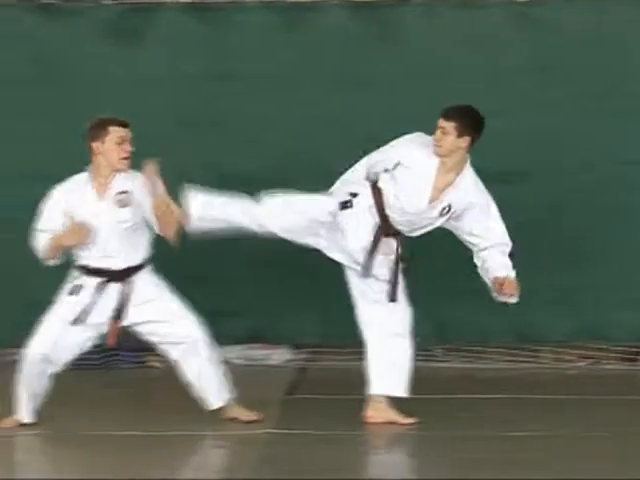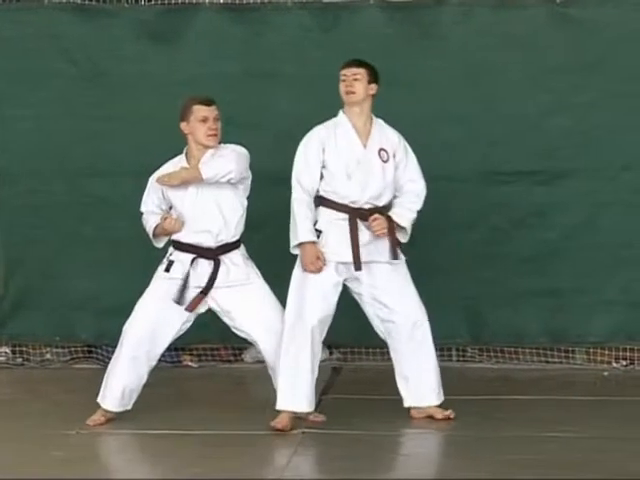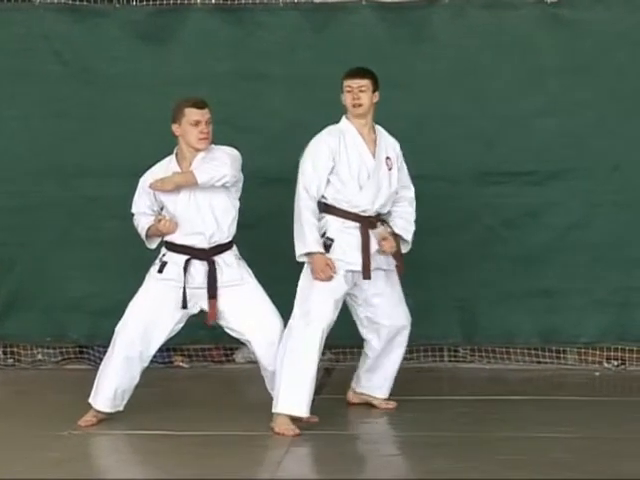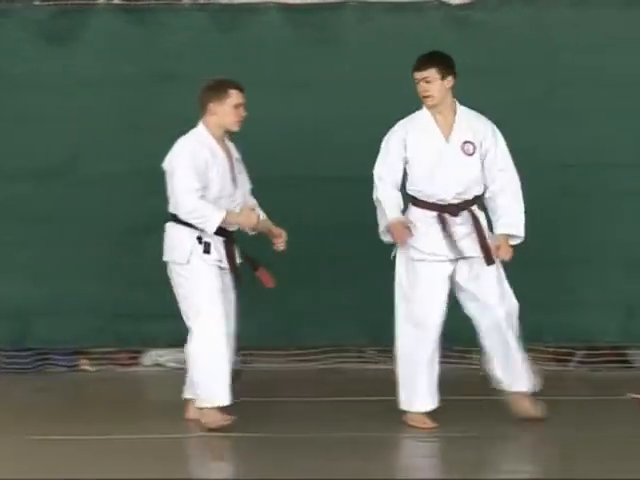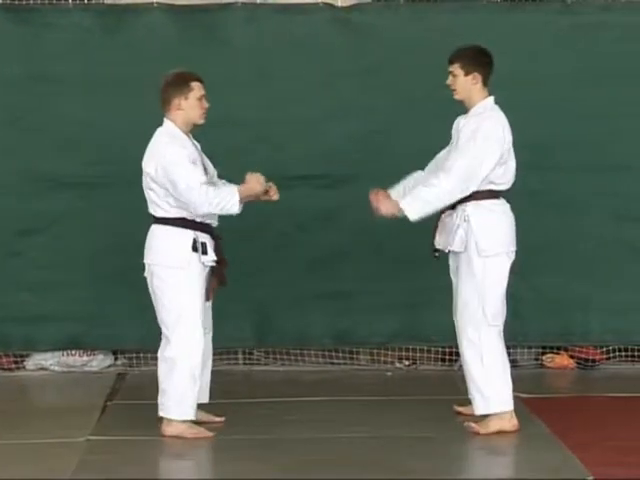
dt=1s
person 1, frame 1
left shoulder: (473, 197)
right shoulder: (411, 147)
left elbow: (491, 241)
right elbow: (368, 167)
left wrist: (503, 277)
right wrist: (331, 199)
left hip: (380, 248)
right hip: (349, 218)
left knee: (392, 318)
right knee: (271, 213)
left ankle: (379, 405)
right ankle: (187, 211)
person 1, frame 2
left shoulder: (392, 139)
right shoulder: (320, 136)
left elbow: (413, 186)
right elbow: (301, 193)
left wrist: (394, 220)
right wrist: (305, 242)
left hip: (375, 241)
right hip: (328, 236)
left knee: (408, 317)
right knee: (306, 319)
left ankle: (423, 400)
right ankle: (291, 407)
person 1, frame 3
left shoulder: (391, 145)
right shoulder: (328, 141)
left elbow: (404, 196)
right elbow: (307, 198)
left wrist: (398, 234)
right wrist: (313, 251)
left hip: (375, 246)
right hip: (337, 242)
left knee: (393, 321)
right knee: (310, 323)
left ankle: (366, 389)
right ankle: (284, 411)
person 1, frame 4
left shoulder: (480, 127)
right shoulder: (404, 130)
left elbow: (503, 181)
right elbow: (384, 182)
left wrist: (506, 233)
right wrist: (393, 219)
left hip: (468, 230)
right hip: (420, 235)
left knee: (498, 310)
right knee: (420, 323)
left ankle: (517, 386)
right ankle: (416, 404)
person 1, frame 5
left shoulder: (488, 123)
right shoulder: (468, 122)
left elbow: (456, 179)
right elbow: (437, 170)
left wrist: (400, 206)
right wrist: (394, 195)
left hip: (483, 226)
right hip: (468, 227)
left knee: (479, 320)
right knee: (470, 318)
left ankle: (502, 412)
right ankle: (486, 400)
person 2, frame 1
left shoulder: (140, 183)
right shoulder: (66, 192)
left elbow: (169, 226)
right elbow: (42, 241)
left wrist: (157, 188)
right wrist: (61, 241)
left hip: (139, 285)
right hip: (89, 287)
left knee: (190, 335)
right knee: (43, 349)
left ankle: (225, 403)
person 2, frame 2
left shoulder: (236, 156)
right shoulder: (164, 174)
left elbow: (225, 167)
right elbow: (150, 215)
left wrist: (182, 176)
right wrist: (162, 227)
left hip: (231, 267)
right hip: (182, 267)
left knee: (275, 331)
right knee: (140, 333)
right ankle: (111, 404)
person 2, frame 3
left shoulder: (228, 157)
right shoulder: (156, 174)
left elbow: (218, 172)
right elbow: (142, 217)
left wrist: (172, 182)
right wrist: (155, 229)
left hip: (223, 267)
right hip: (175, 268)
left knee: (268, 329)
right knee: (132, 333)
right ankle: (103, 405)
person 2, frame 4
left shoulder: (229, 150)
right shoulder: (188, 148)
left elbow: (241, 199)
right elbow: (188, 205)
left wrist: (268, 226)
right wrist: (233, 219)
left hip: (217, 246)
right hip: (191, 247)
left knee: (220, 327)
right knee: (210, 326)
left ankle: (199, 401)
right ankle: (210, 405)
person 2, frame 5
left shoulder: (185, 142)
right shoulder: (167, 146)
left elbow: (211, 191)
right elbow: (200, 199)
left wrist: (253, 190)
right wrist: (247, 191)
left hip: (191, 248)
right hip: (175, 248)
left knee: (198, 331)
right knee: (184, 334)
left ankle: (189, 407)
right ankle: (174, 419)
